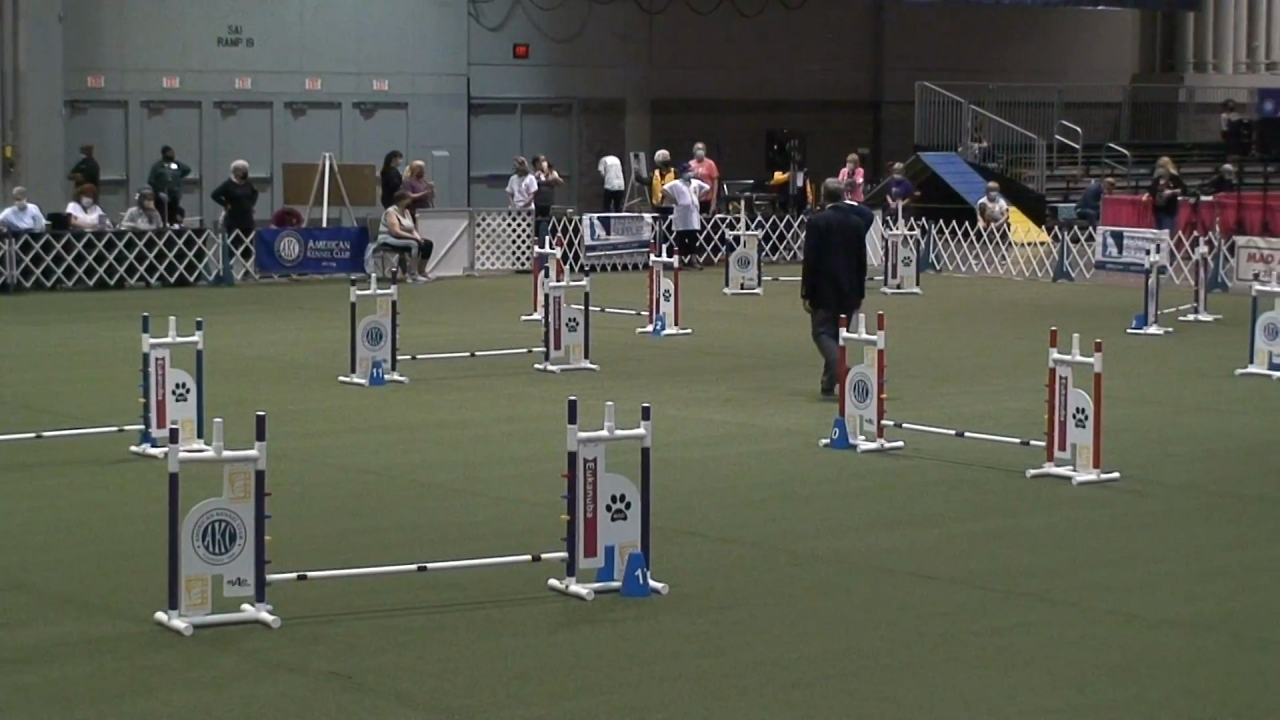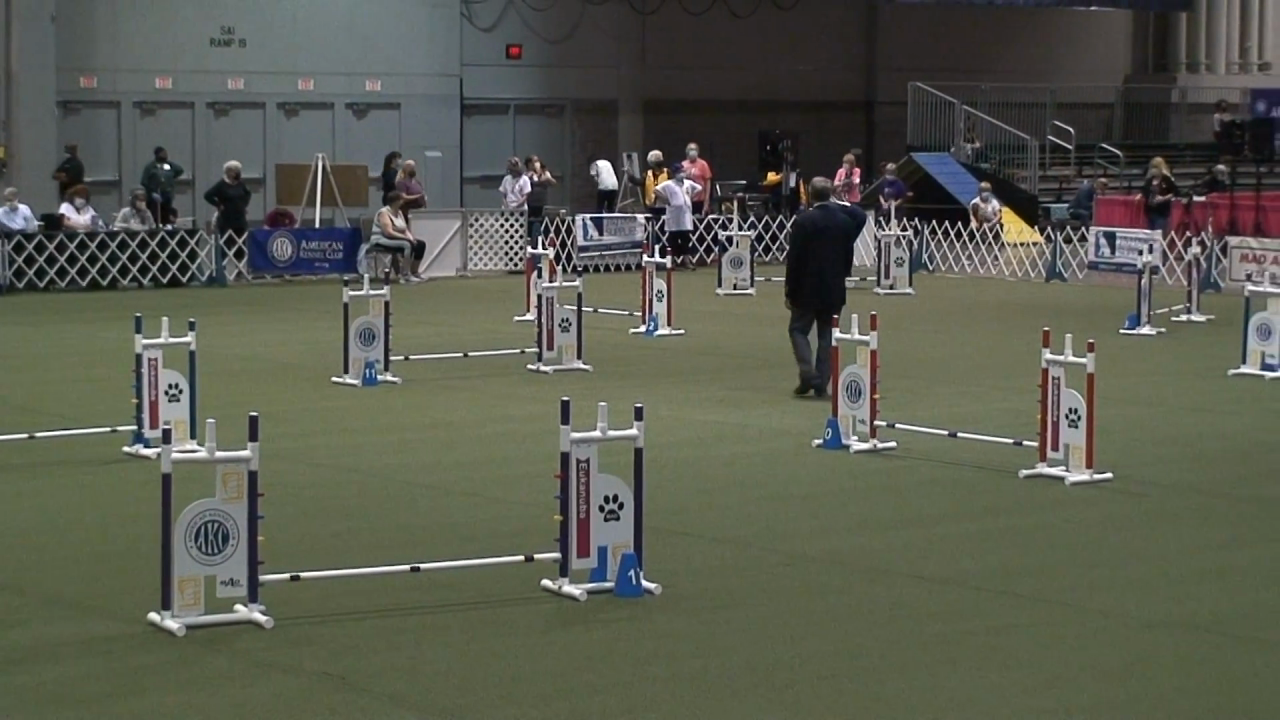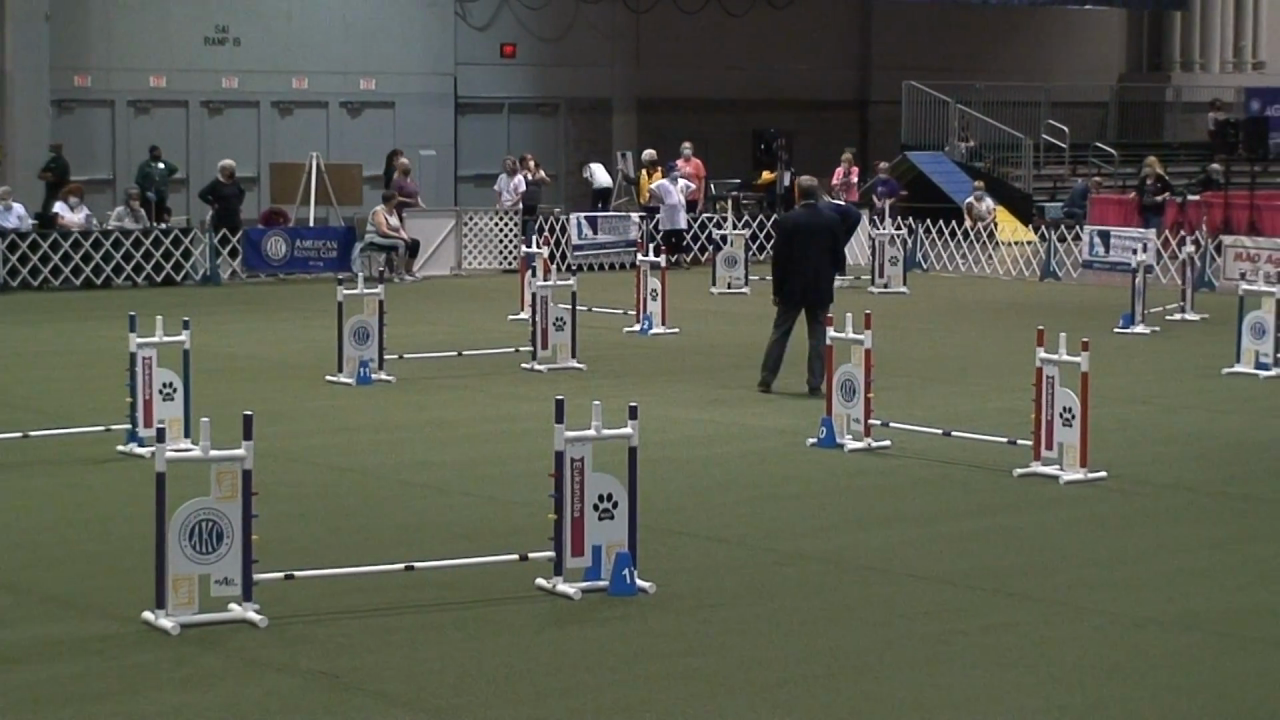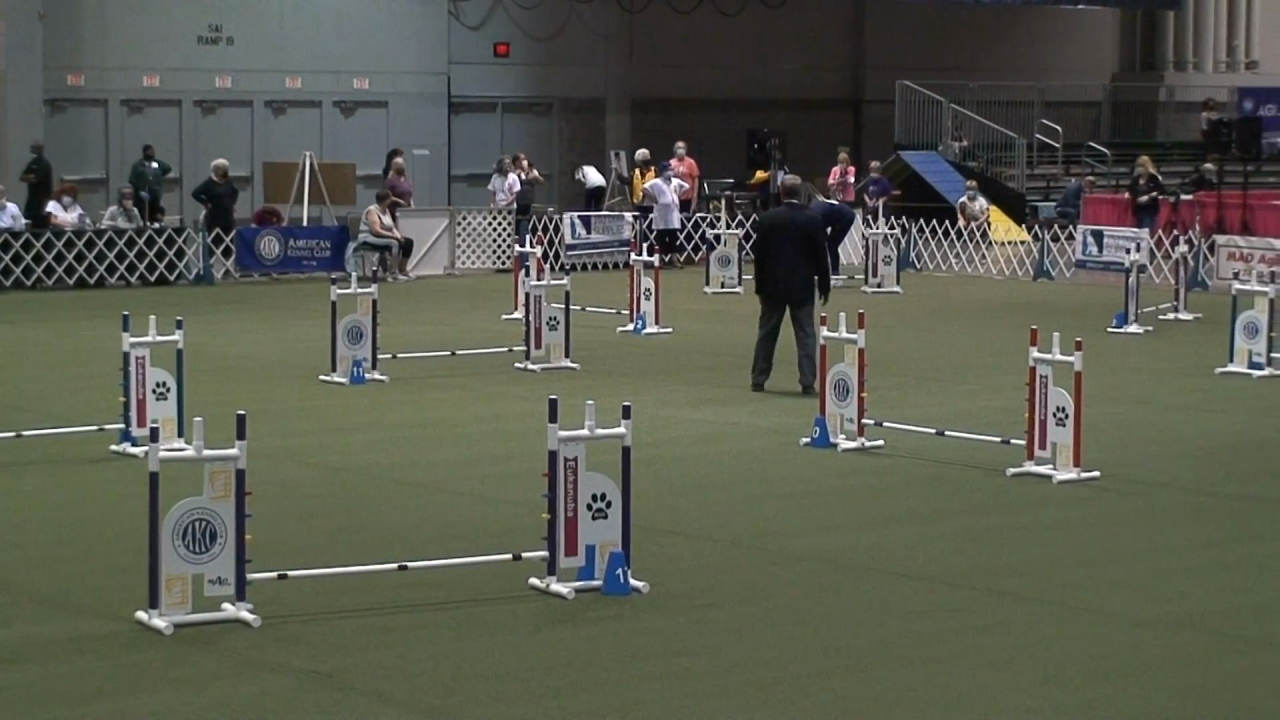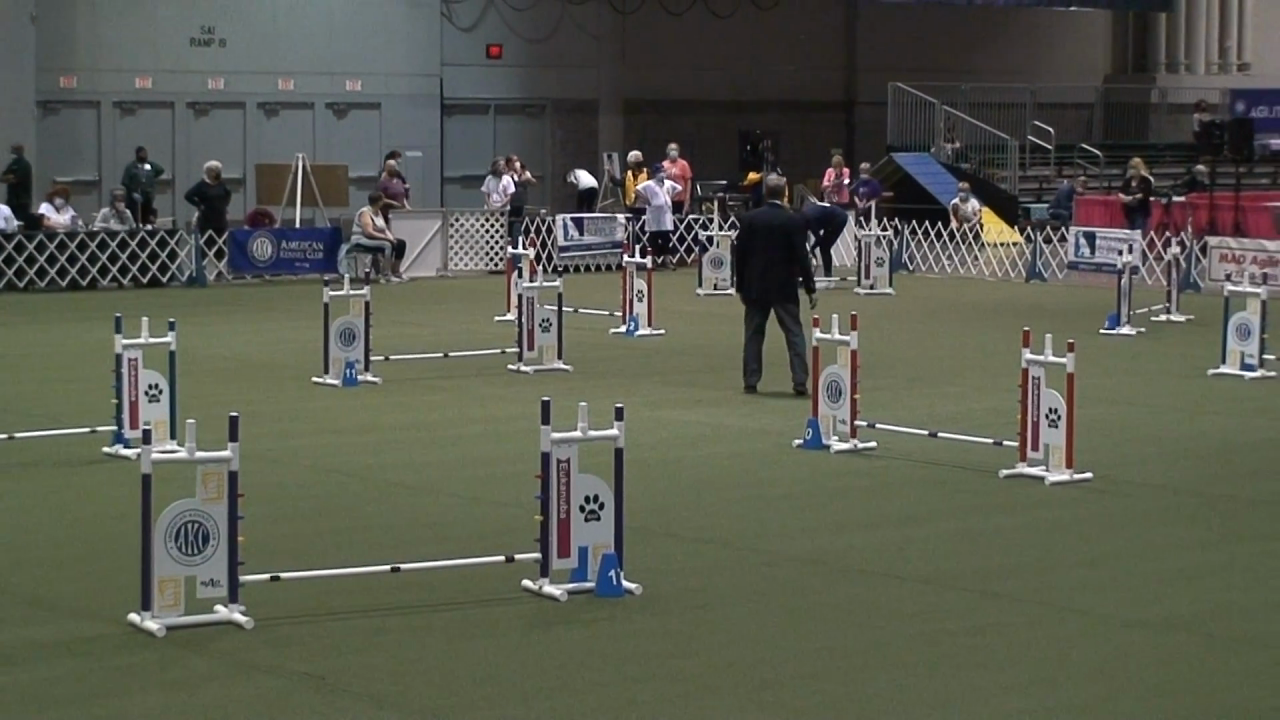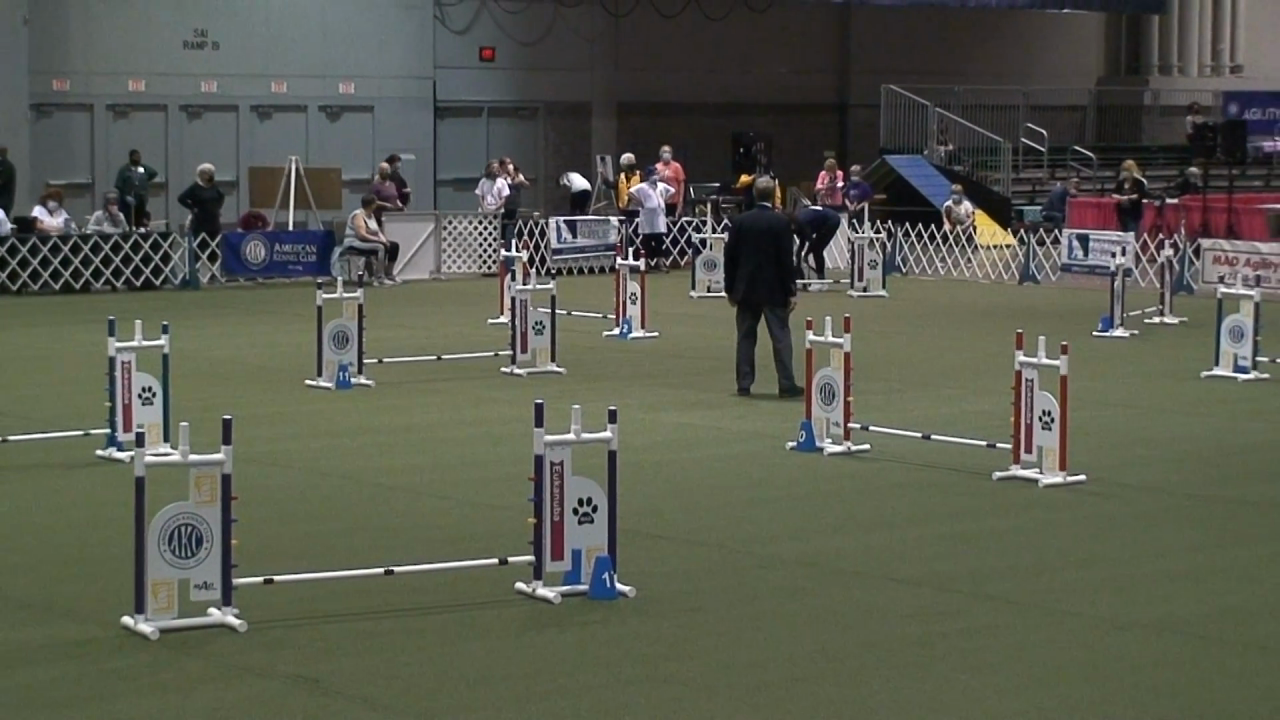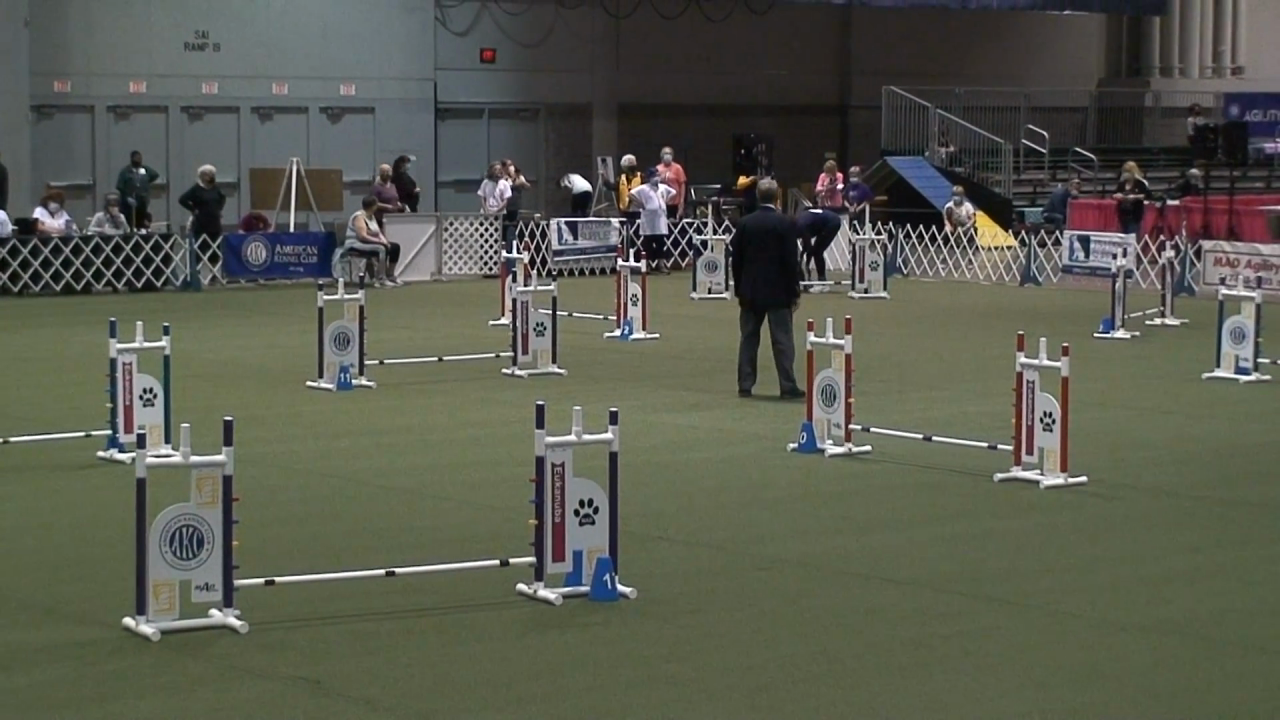
dt=0.2s
person 1, frame 1
left shoulder: (817, 221)
right shoulder: (857, 222)
left elbow: (810, 260)
right elbow: (861, 260)
left wrist: (806, 292)
right wrist: (859, 293)
left hip: (823, 290)
right hip: (848, 291)
left knee: (822, 333)
right knee: (838, 336)
right ankle: (829, 383)
person 1, frame 2
left shoulder: (803, 221)
right shoulder: (846, 221)
left elbow: (794, 258)
right elbow: (849, 258)
left wrist: (790, 291)
left hip: (808, 289)
right hip: (834, 290)
left knee: (798, 330)
right knee: (827, 336)
left ankle: (809, 375)
right ankle: (821, 383)
person 1, frame 3
left shoulder: (787, 220)
right shoulder: (832, 220)
left elbow: (778, 257)
right elbow: (839, 256)
left wrist: (777, 289)
left hip: (792, 287)
right hip: (821, 288)
left knee: (780, 332)
right knee: (818, 336)
left ankle: (767, 379)
right ankle: (815, 384)
person 1, frame 4
left shoulder: (767, 218)
right shoulder: (813, 219)
left elbow: (759, 255)
right elbow: (821, 256)
left wrist: (759, 287)
right wrist: (824, 286)
left hip: (773, 286)
right hip: (802, 287)
left knee: (766, 333)
right knee: (806, 334)
left ankle: (758, 380)
right ankle: (808, 382)
person 1, frame 5
left shoulder: (748, 218)
right shoulder: (793, 220)
left elbow: (739, 254)
right elbow: (801, 256)
left wrist: (741, 286)
right wrist: (810, 288)
left hip: (754, 287)
right hip: (784, 287)
left knee: (753, 334)
right knee: (794, 333)
left ankle: (750, 381)
right ankle: (800, 381)
person 1, frame 6
left shoulder: (739, 221)
right shoulder: (781, 221)
left elbow: (730, 256)
right elbow: (786, 259)
left wrist: (730, 288)
right wrist: (791, 291)
left hip: (745, 288)
right hip: (774, 289)
left knee: (745, 336)
right knee: (781, 337)
left ankle: (744, 384)
right ankle: (787, 385)
person 1, frame 7
left shoulder: (744, 223)
right shoulder: (786, 223)
left elbow: (736, 259)
right elbow: (791, 260)
left wrist: (739, 289)
right wrist: (795, 291)
left hip: (750, 290)
right hip: (778, 291)
left knee: (749, 338)
right knee: (782, 339)
left ankle: (745, 385)
right ankle: (787, 386)
